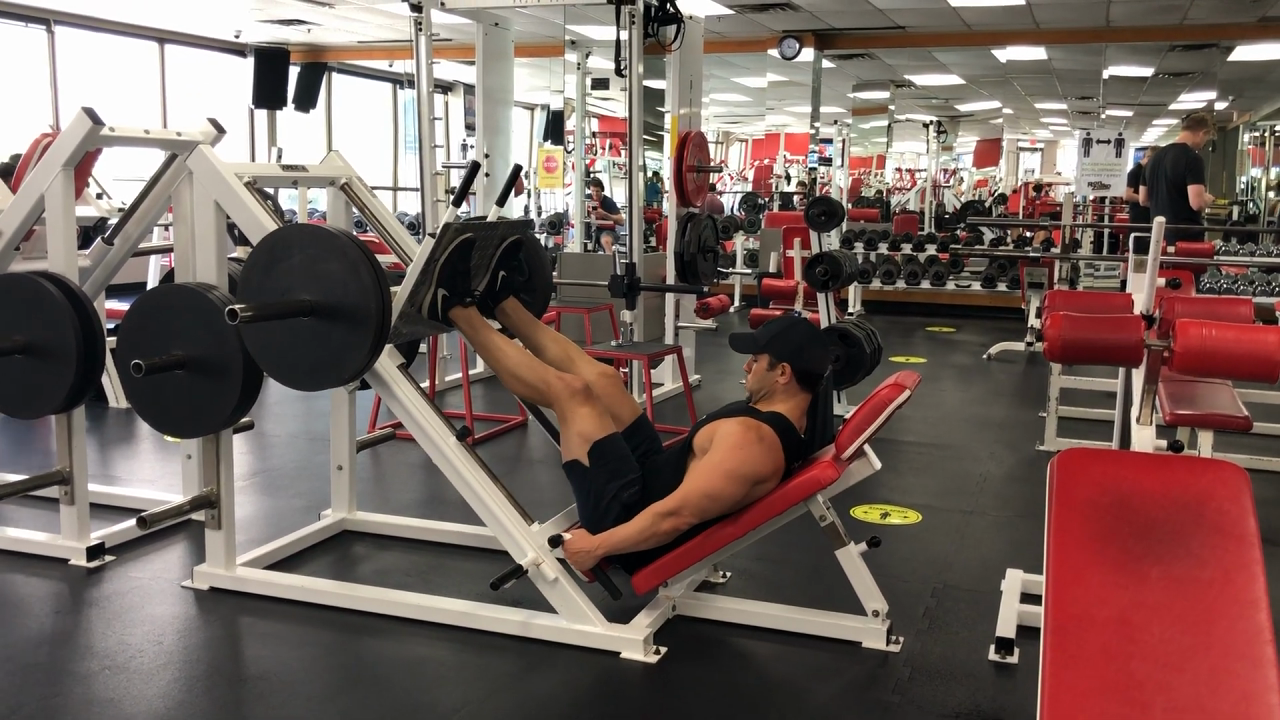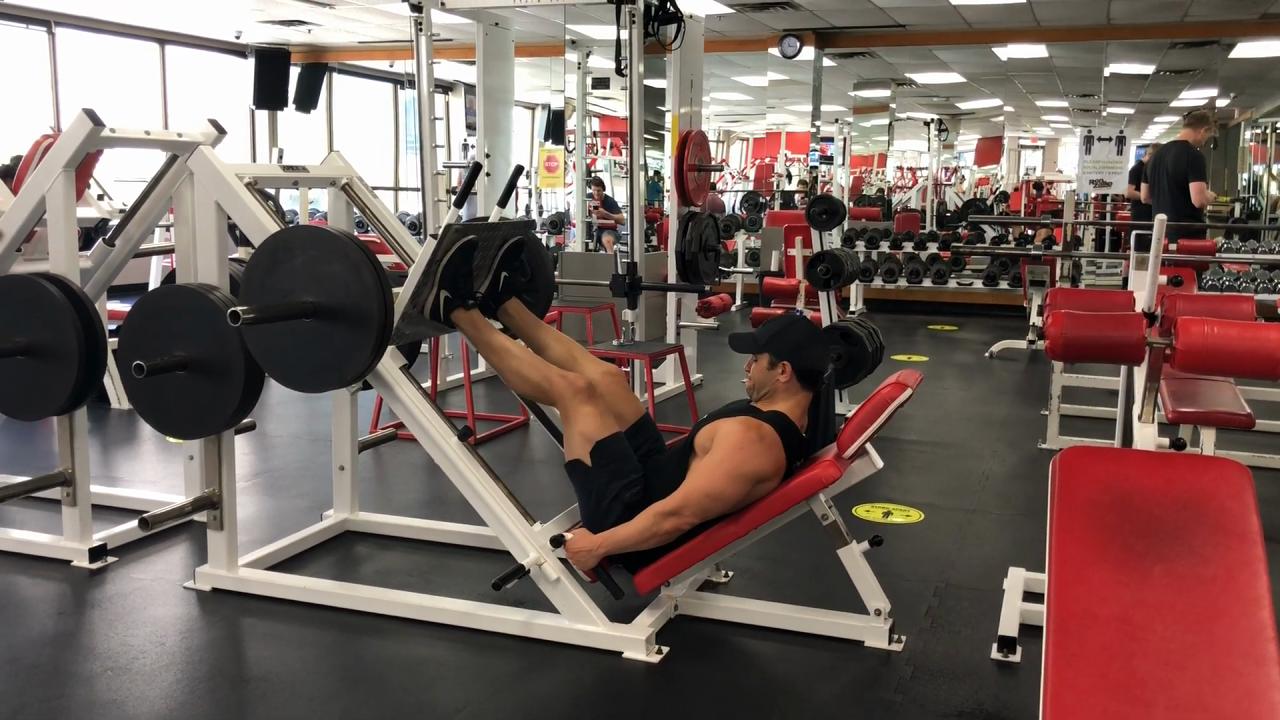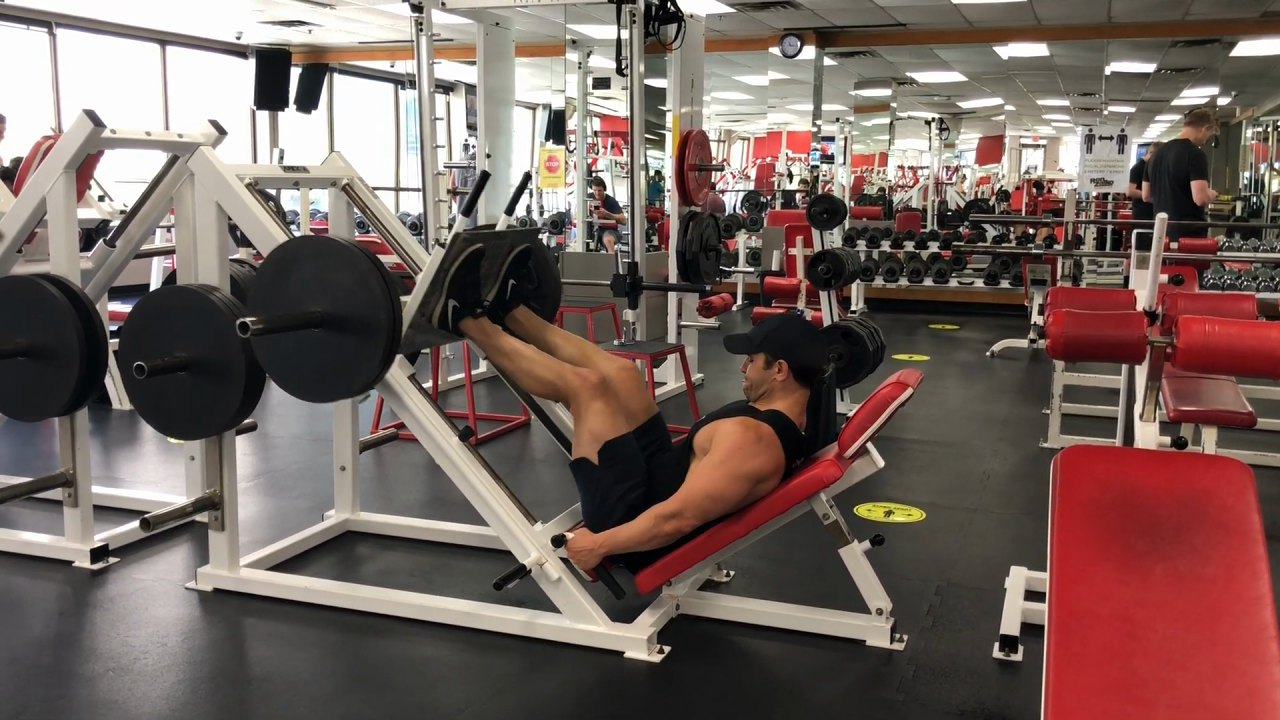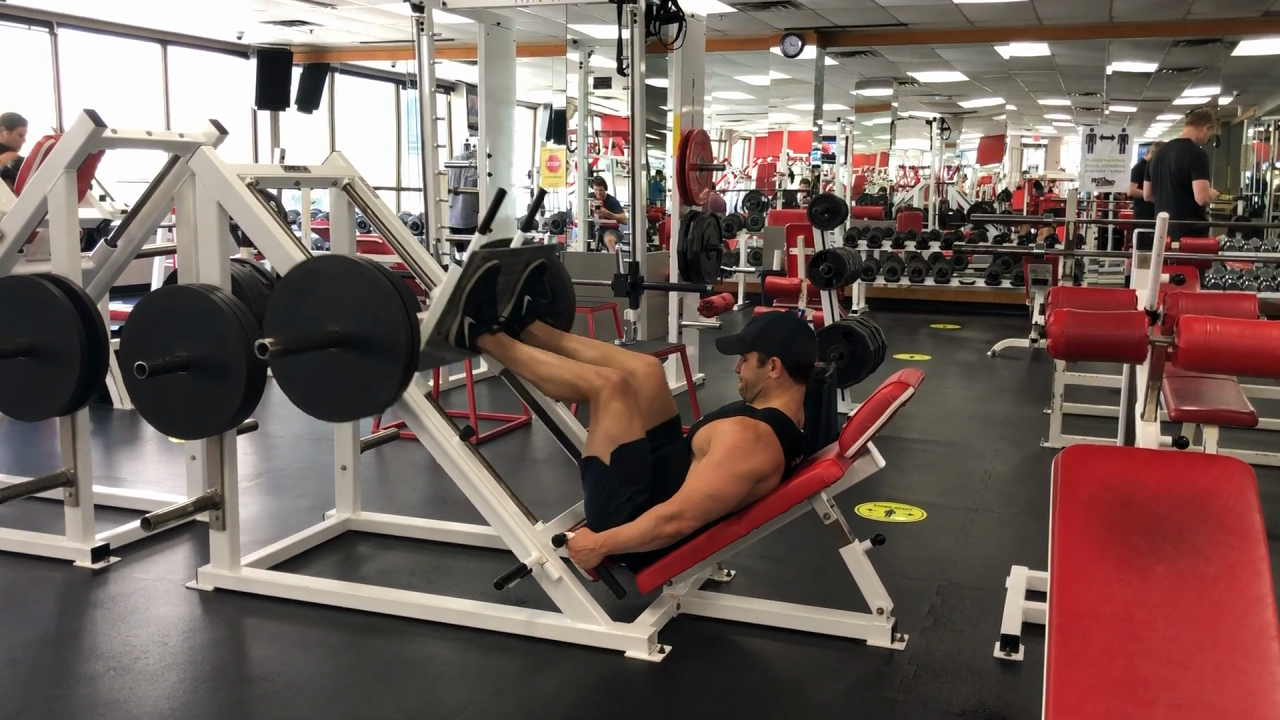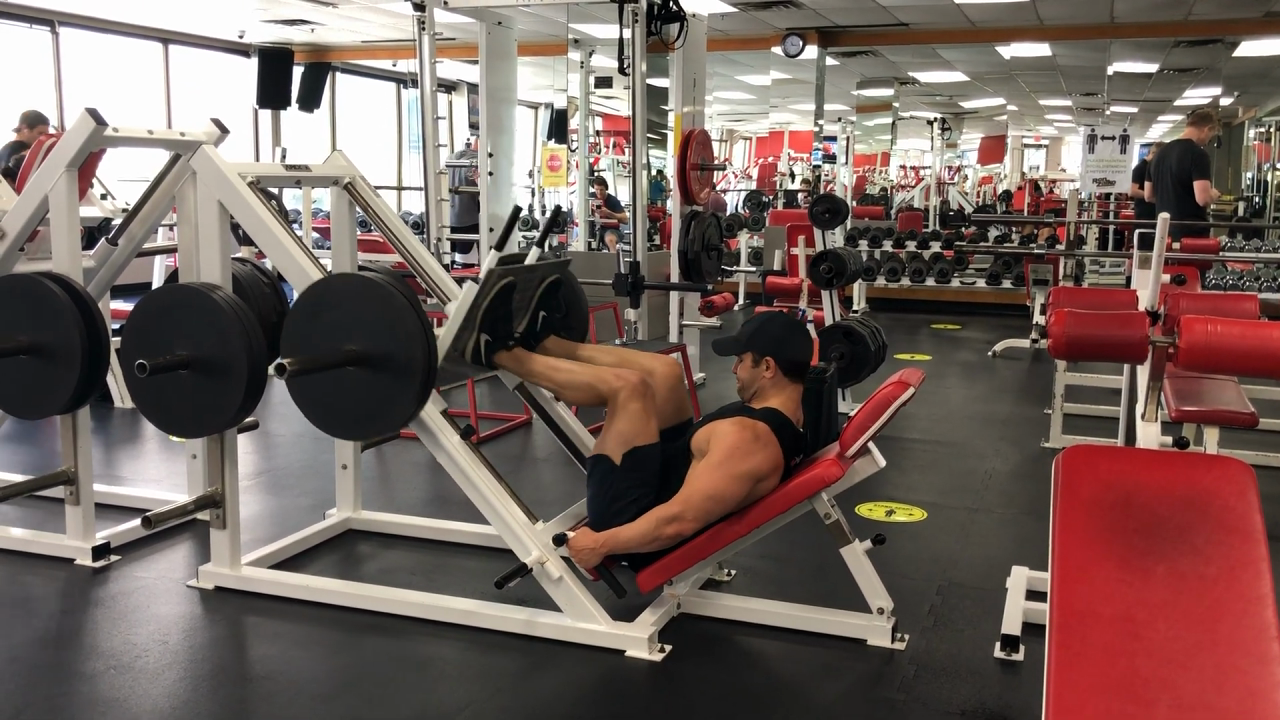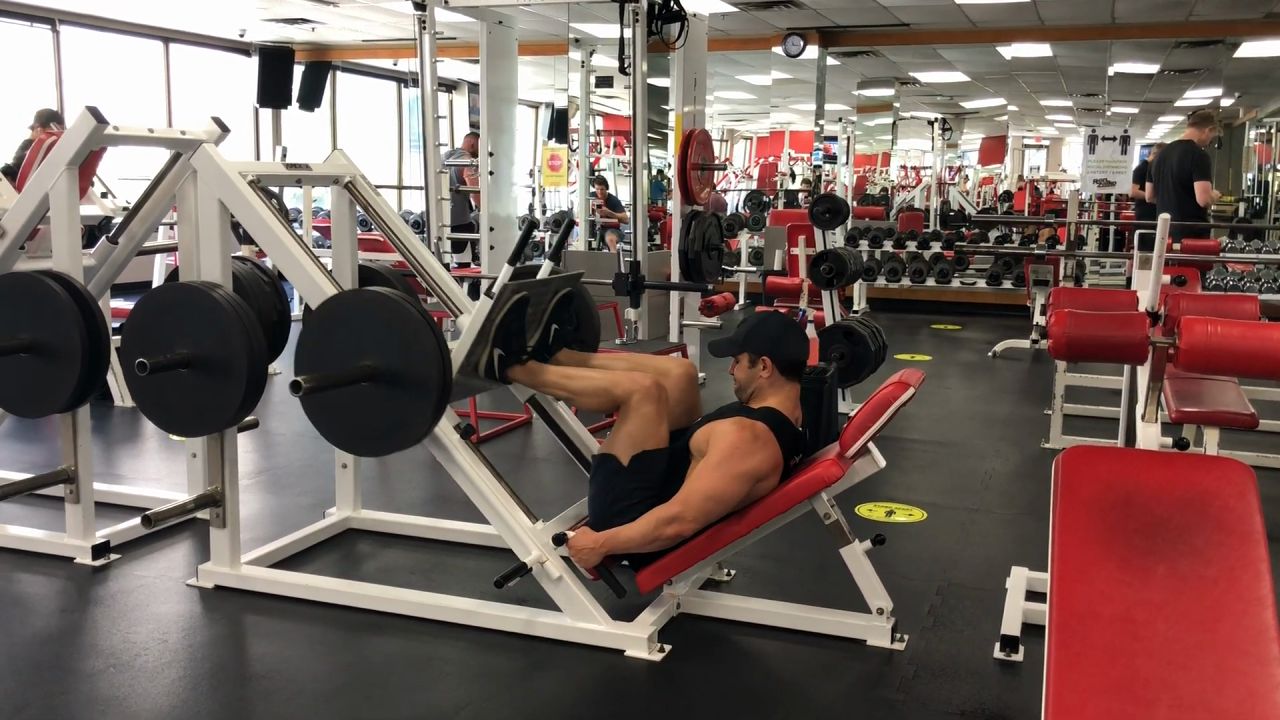
dt=0.2s
person 1, frame 1
left shoulder: (752, 439)
right shoulder: (786, 427)
left elbow: (678, 516)
left wrist: (597, 546)
left hip: (629, 514)
left knee: (570, 391)
right knee: (601, 380)
left ankle: (457, 308)
right ankle: (499, 301)
person 1, frame 2
left shoulder: (753, 438)
right shoulder: (788, 426)
left elbow: (679, 516)
left wrist: (598, 545)
left hip: (631, 514)
left knee: (574, 389)
right knee: (605, 378)
left ankle: (460, 310)
right ankle: (502, 301)
person 1, frame 3
left shoulder: (751, 438)
right shoulder: (787, 424)
left elbow: (679, 519)
left wrist: (599, 544)
left hip: (633, 518)
left knee: (588, 385)
right knee: (620, 374)
left ankle: (467, 319)
right ankle: (510, 308)
person 1, frame 4
left shoulder: (749, 436)
right shoulder: (786, 424)
left elbow: (678, 521)
left wrist: (600, 544)
left hip: (633, 518)
left knee: (610, 384)
right knee: (644, 370)
left ankle: (485, 335)
right ankle: (526, 325)
person 1, frame 5
left shoulder: (748, 438)
right shoulder: (786, 424)
left elbow: (679, 522)
left wrist: (601, 544)
left hip: (634, 519)
left knee: (629, 385)
right knee: (662, 372)
left ankle: (501, 351)
right ankle: (541, 340)
person 1, frame 6
left shoulder: (747, 437)
right shoulder: (786, 425)
left elbow: (679, 523)
left wrist: (602, 544)
left hip: (631, 520)
left knee: (643, 389)
right knee: (678, 373)
left ankle: (514, 366)
right ankle: (553, 353)
